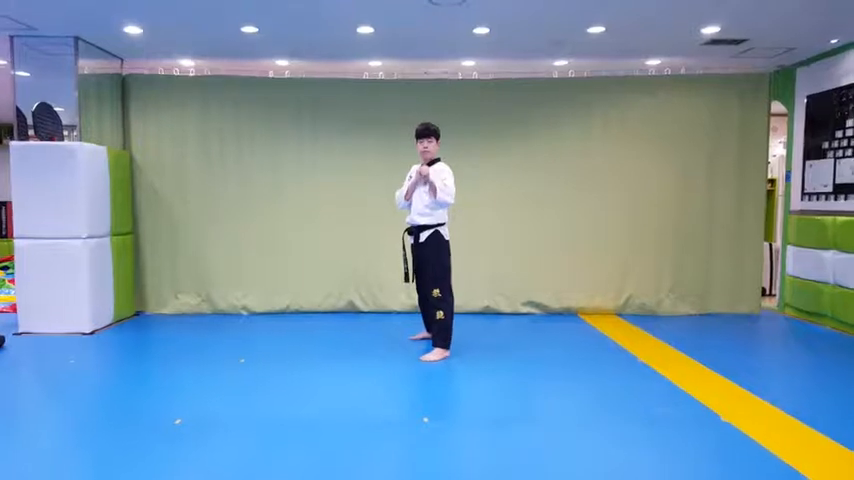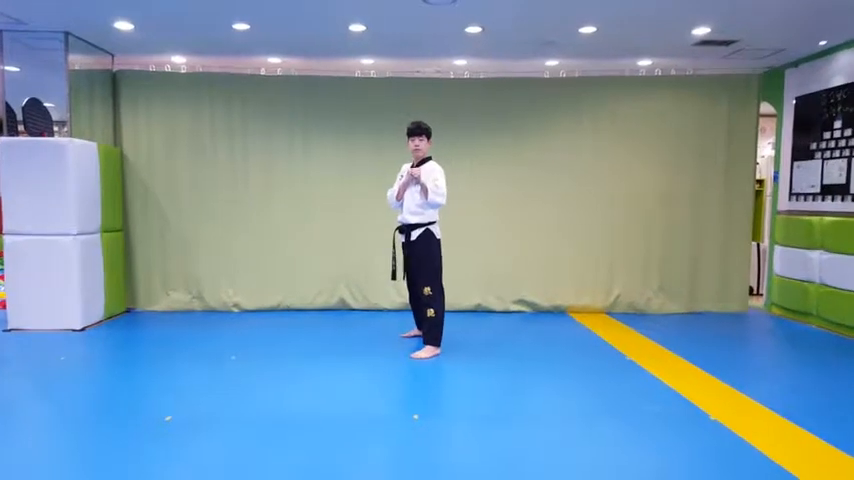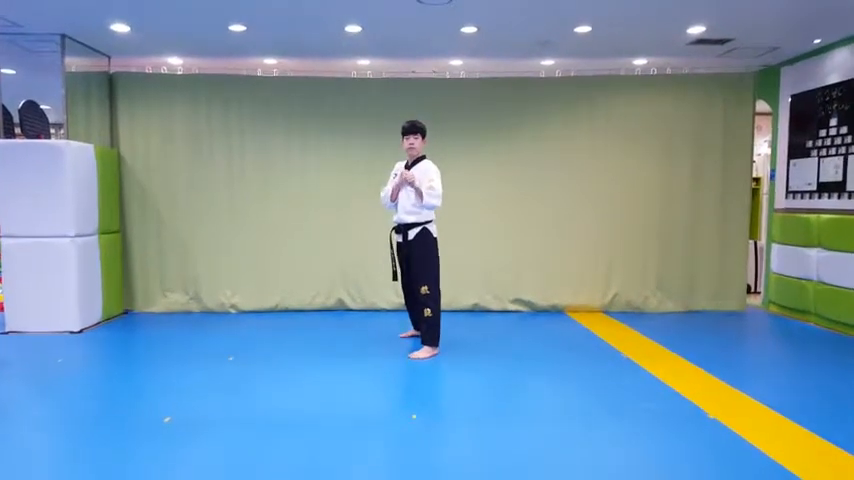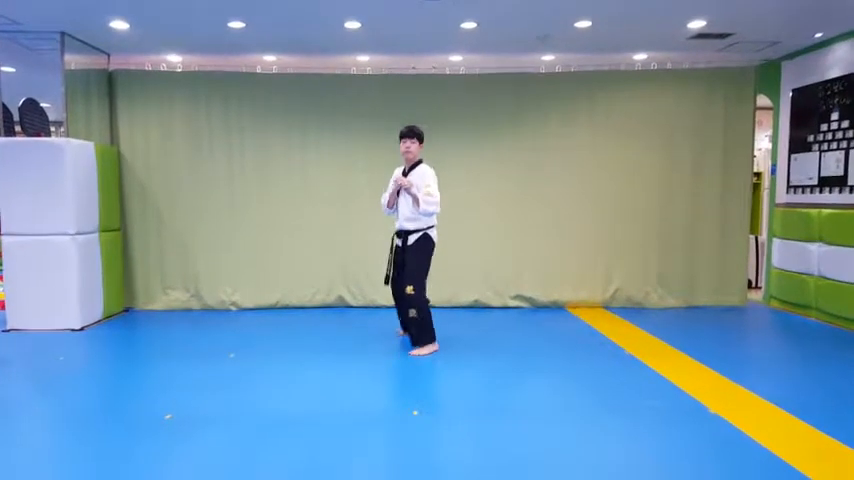
dt=0.5s
person 1, frame 1
left shoulder: (442, 170)
right shoulder: (414, 171)
left elbow: (447, 199)
right elbow: (401, 202)
left wrist: (430, 179)
right wrist: (415, 182)
left hip: (434, 235)
right hip: (417, 235)
left knee: (438, 288)
right knee: (423, 286)
left ankle: (442, 347)
right ankle: (431, 329)
person 1, frame 2
left shoulder: (434, 169)
right shoulder: (405, 169)
left elbow: (438, 200)
right elbow: (393, 202)
left wrist: (421, 181)
right wrist: (406, 183)
left hip: (426, 234)
right hip: (408, 234)
left knee: (429, 286)
right knee: (414, 284)
left ankle: (433, 343)
right ankle: (422, 326)
person 1, frame 3
left shoulder: (429, 168)
right shoulder: (398, 168)
left elbow: (435, 201)
right elbow: (387, 201)
left wrist: (415, 184)
right wrist: (399, 183)
left hip: (422, 233)
right hip: (402, 234)
left knee: (426, 286)
right knee: (409, 284)
left ankle: (431, 344)
right ankle: (419, 326)
person 1, frame 4
left shoulder: (426, 173)
right shoulder: (397, 173)
left elbow: (432, 207)
right elbow: (388, 209)
left wrist: (412, 192)
right wrist: (395, 191)
left hip: (421, 238)
right hip: (403, 238)
left knee: (412, 289)
right knee: (398, 287)
left ankle: (428, 341)
right ankle: (410, 327)
